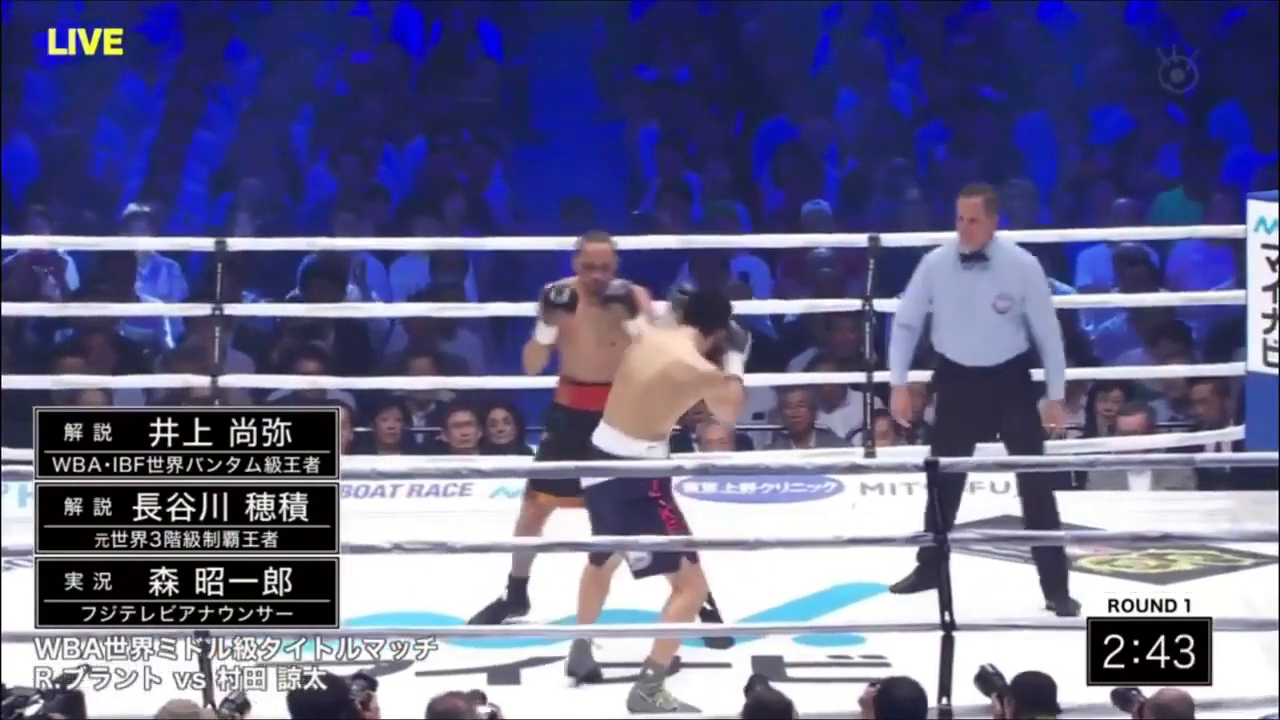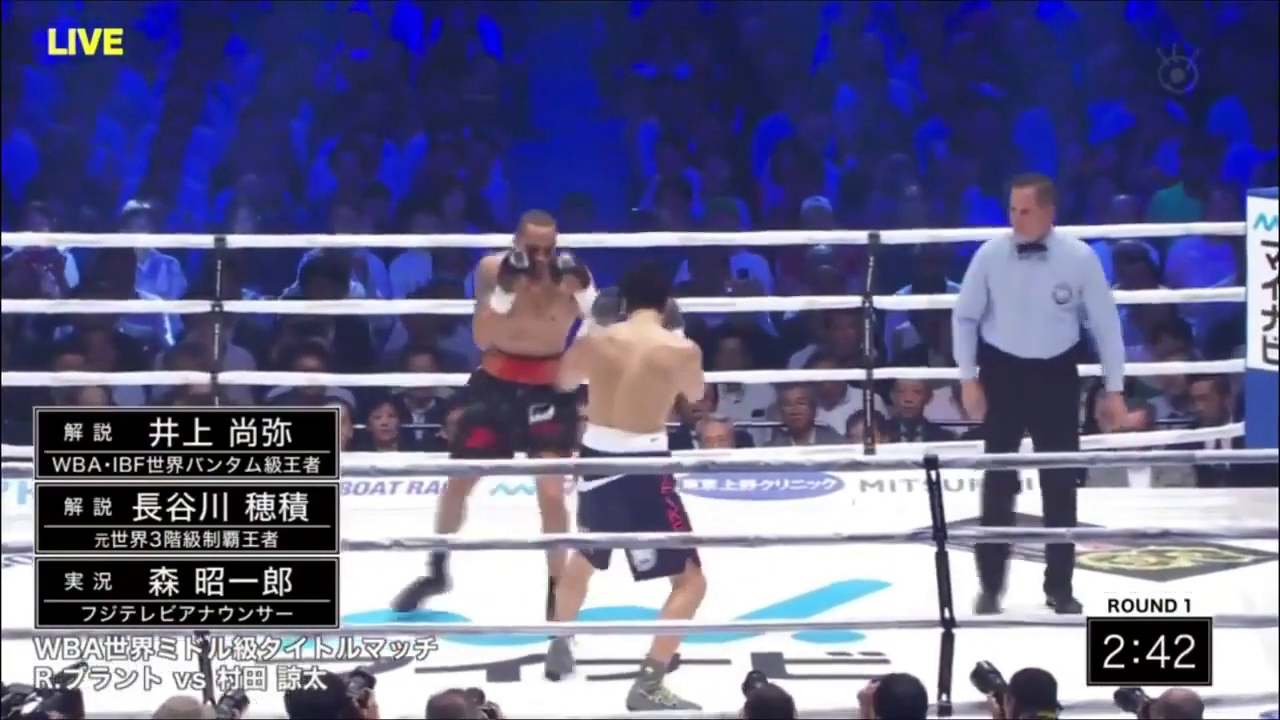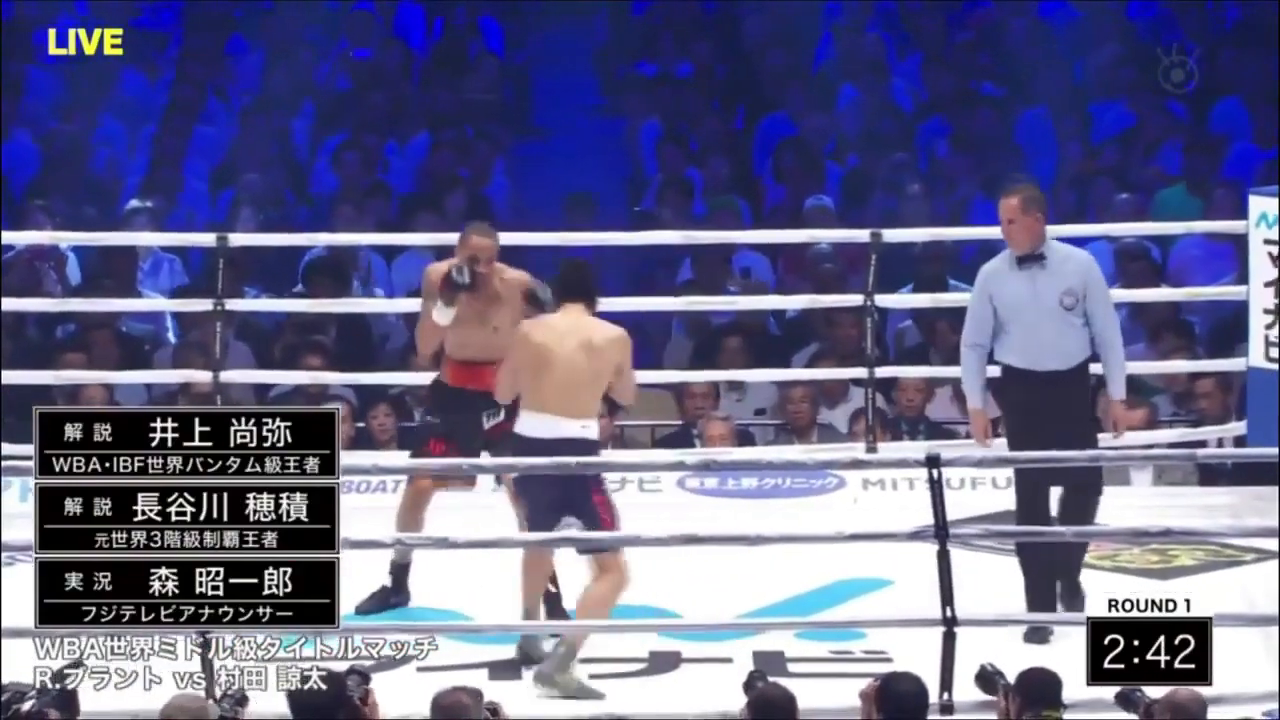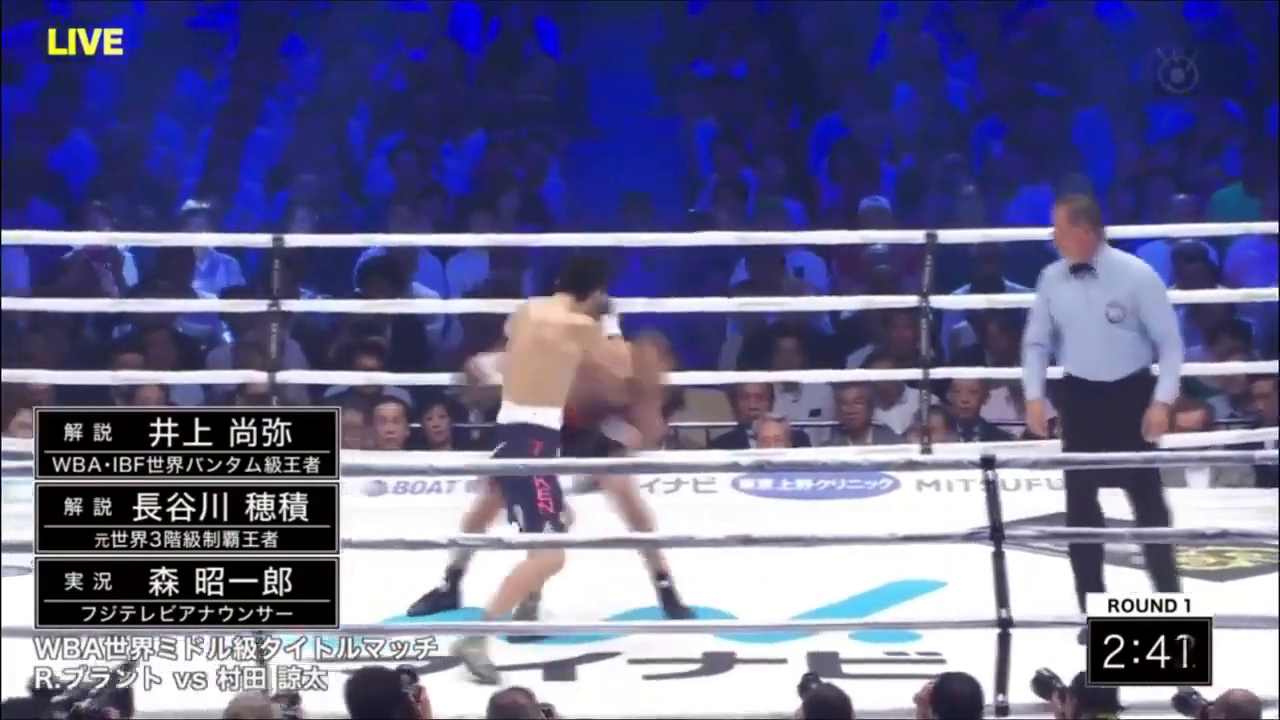
dt=0.4s
person 1, frame 1
left shoulder: (1022, 266)
right shoulder: (935, 264)
left elbow: (1047, 332)
right elbow: (907, 322)
left wrist: (1055, 395)
right wrist: (899, 384)
left hip: (1011, 380)
right hip: (956, 380)
left knee: (1036, 482)
right knee: (944, 477)
left ankle: (1055, 587)
right ankle: (930, 567)
person 1, frame 2
left shoulder: (1079, 258)
right shoulder: (990, 255)
left elbow: (1105, 323)
right elbow: (965, 318)
left wrist: (1114, 389)
right wrist: (968, 378)
left hip: (1057, 374)
right hip: (1003, 372)
left knee: (1061, 481)
right knee: (1000, 477)
left ankle: (1058, 584)
right ankle: (991, 581)
person 1, frame 3
left shoulder: (1080, 264)
right shoulder: (992, 275)
left elbow: (1108, 332)
right elbow: (973, 344)
left wrist: (1117, 395)
right wrist: (976, 405)
left hip: (1074, 386)
right hip: (1021, 390)
left knee: (1085, 485)
right knee: (1031, 497)
left ankle: (1066, 573)
right ankle: (1041, 606)
person 1, frame 4
left shoulder: (1134, 275)
right shoulder: (1053, 279)
left elbow: (1170, 341)
right elbow: (1036, 342)
left wrist: (1162, 402)
right wrist: (1034, 397)
left hip: (1130, 396)
right hip: (1079, 397)
left knee: (1146, 495)
right knee: (1079, 500)
left ankle: (1166, 587)
right ankle: (1092, 605)
person 2, frame 1
left shoulder: (645, 338)
right shoulder: (703, 370)
right elbow: (728, 416)
right wrist: (735, 357)
left hip: (601, 463)
right hip: (638, 475)
left knee: (602, 559)
right knee: (691, 582)
left ankle: (581, 652)
right ankle: (647, 687)
person 2, frame 2
left shoulder: (596, 339)
right shoulder: (683, 351)
left elbow: (564, 380)
right elbow: (695, 394)
left hip: (596, 462)
right hip: (642, 472)
left knee: (583, 558)
right knee: (689, 582)
left ankle: (558, 648)
right ankle: (648, 685)
person 2, frame 3
left shoulder: (530, 331)
right shoulder: (614, 337)
left elbow: (502, 393)
right elbow: (626, 397)
left hip: (527, 448)
right hip: (573, 455)
left knee: (540, 540)
right knee: (612, 571)
left ankle: (530, 635)
right ankle: (559, 663)
person 2, frame 4
left shoulder: (526, 313)
right shoulder: (582, 327)
right elbow: (608, 359)
right wrist: (608, 328)
left hip: (513, 434)
right hip: (531, 441)
left knee: (551, 531)
right knee: (549, 555)
left ankle: (515, 615)
right ankle: (473, 638)
person 3, frame 1
left shoulder: (635, 297)
right shoulder: (556, 297)
right elbow: (531, 366)
left wrist: (633, 317)
right wrist: (549, 322)
right hip: (570, 411)
right knee: (534, 507)
right ankle: (515, 594)
person 3, frame 2
left shoulder: (569, 275)
right shoulder: (491, 267)
right elbow: (482, 339)
left wrist: (583, 286)
right wrist: (506, 287)
left hip: (548, 386)
right hip: (496, 381)
left knee: (550, 494)
right knee: (459, 480)
left ankle: (556, 594)
right ankle: (436, 571)
person 3, frame 3
left shoulder: (519, 284)
right shoulder: (437, 276)
right elbow: (425, 348)
left wrist: (541, 310)
right wrist: (447, 301)
right hip: (455, 390)
right knee: (417, 488)
left ankle: (549, 589)
right ankle: (397, 583)
person 3, frame 4
left shoulder: (645, 377)
left elbow: (647, 437)
left hip: (588, 429)
left knee: (627, 498)
right knee: (488, 504)
left ankle: (665, 588)
right ankle: (450, 588)
